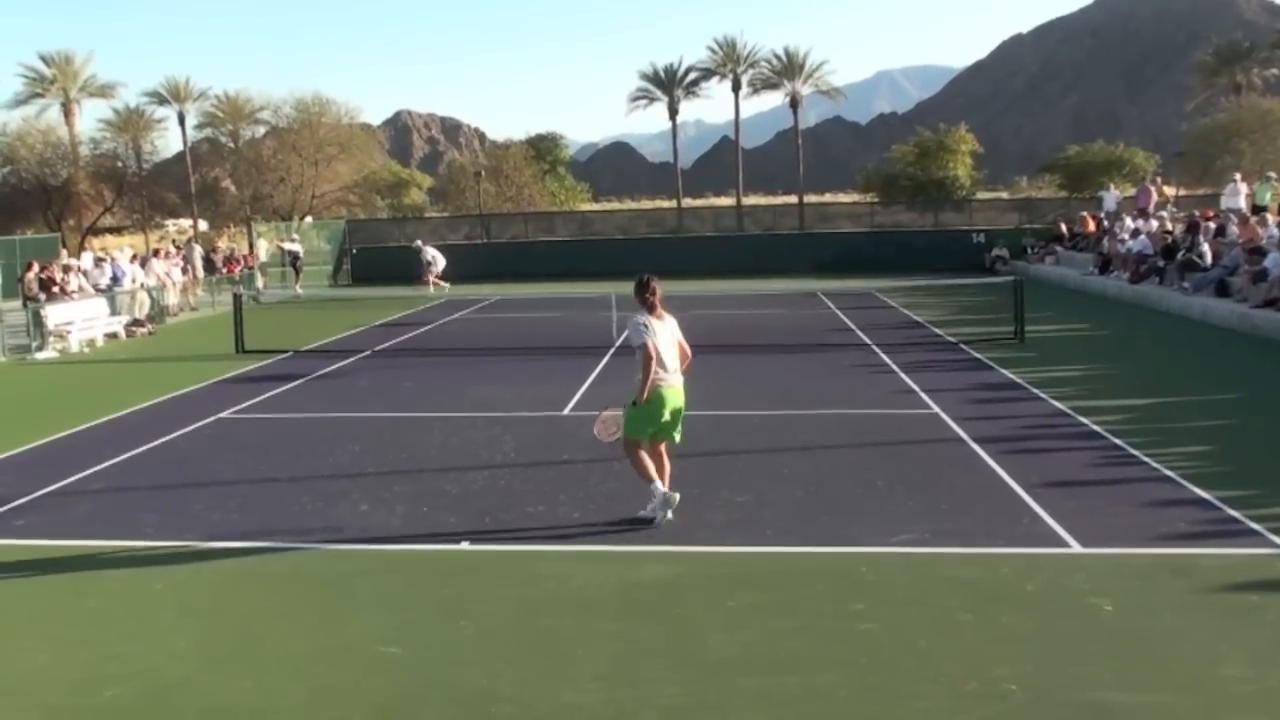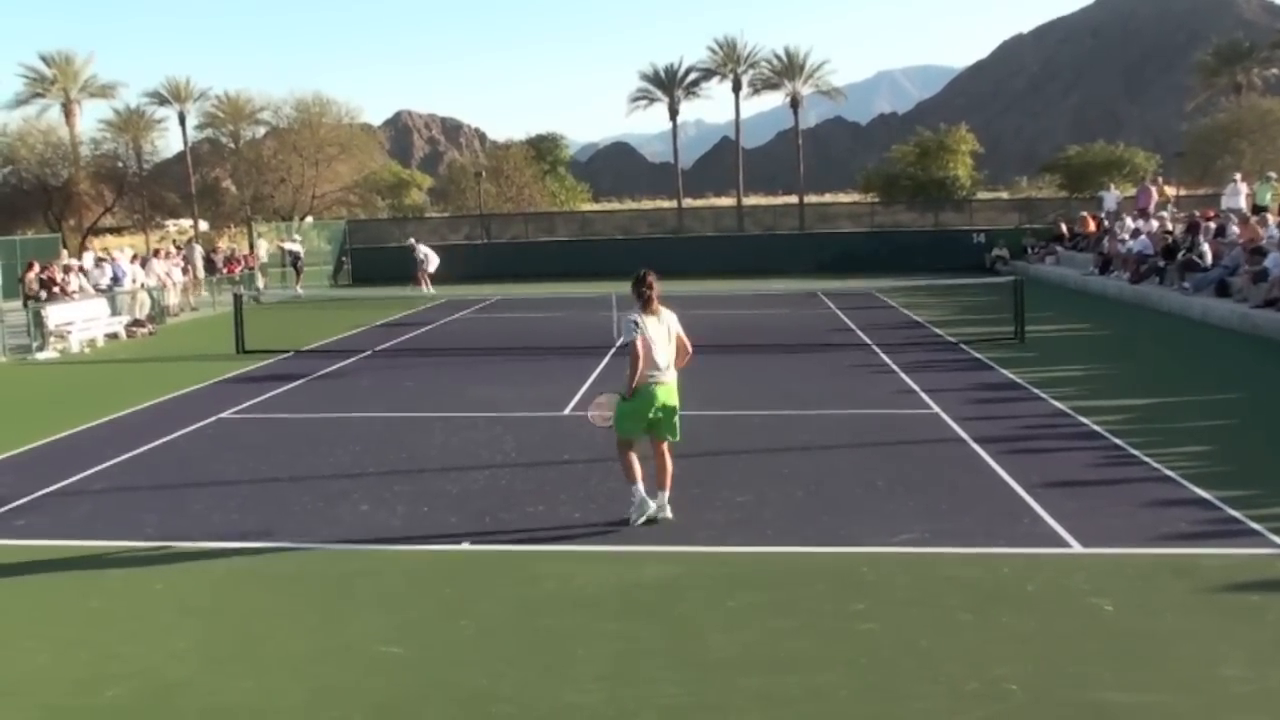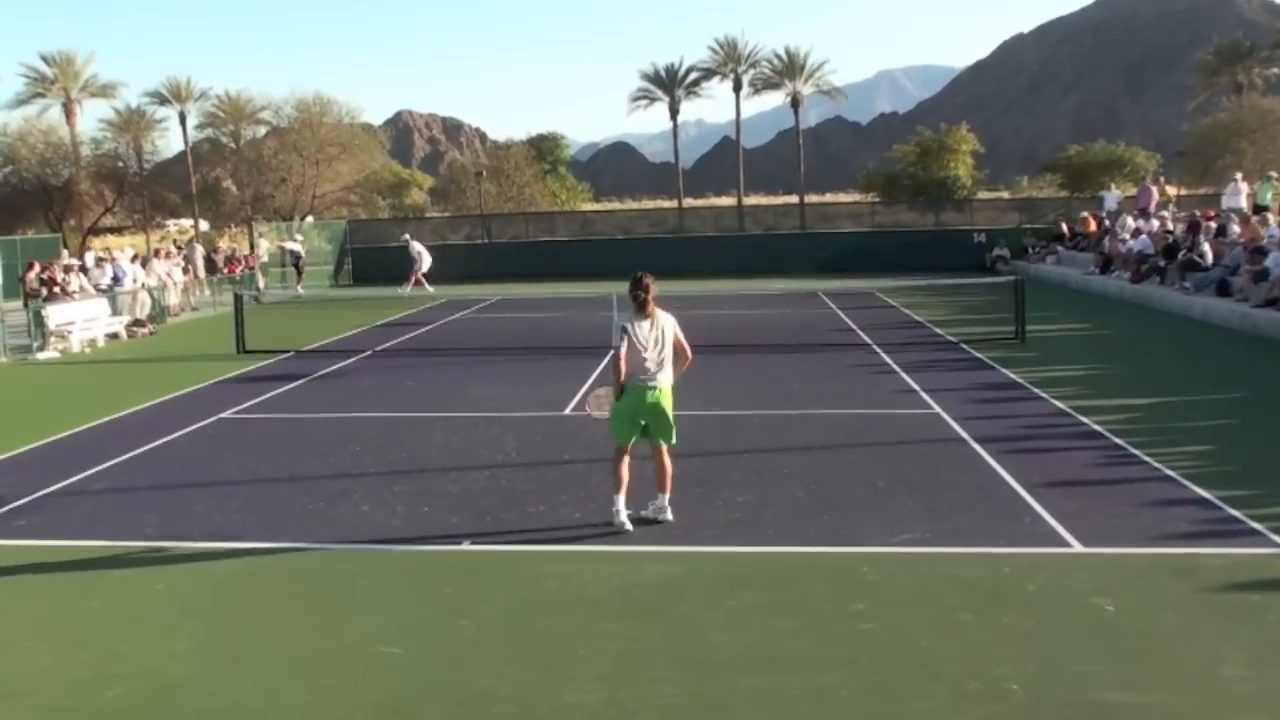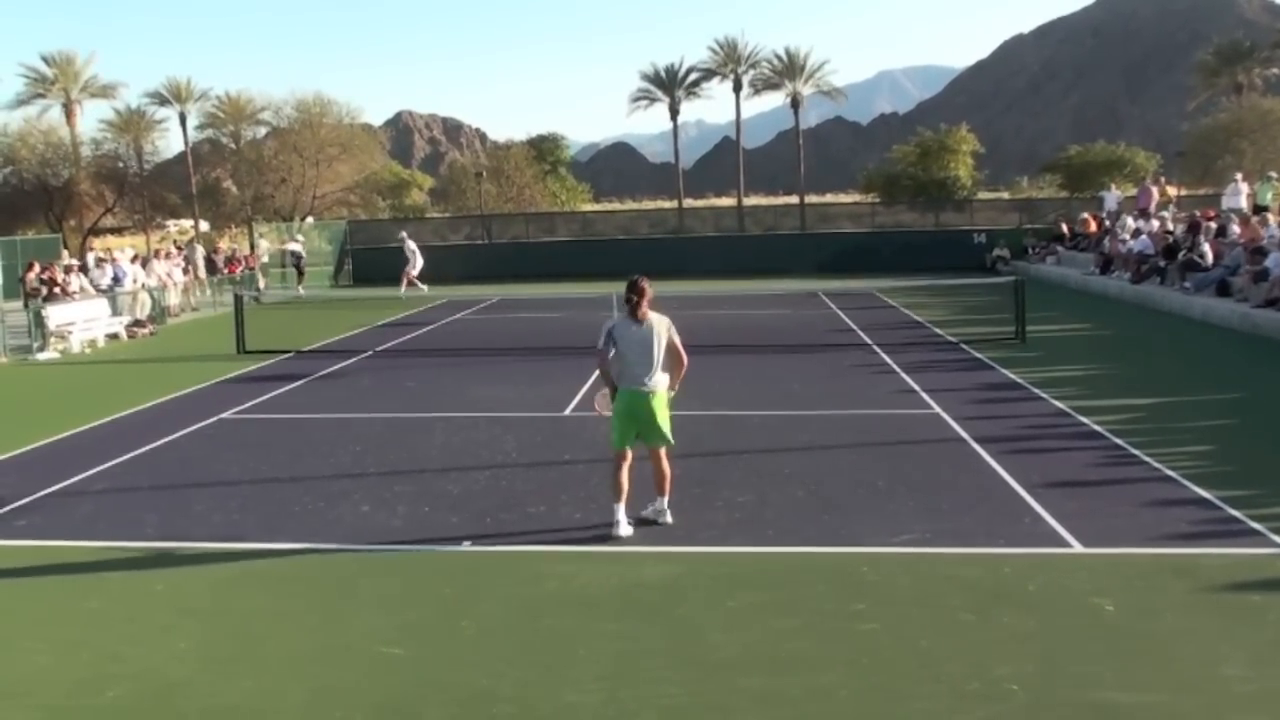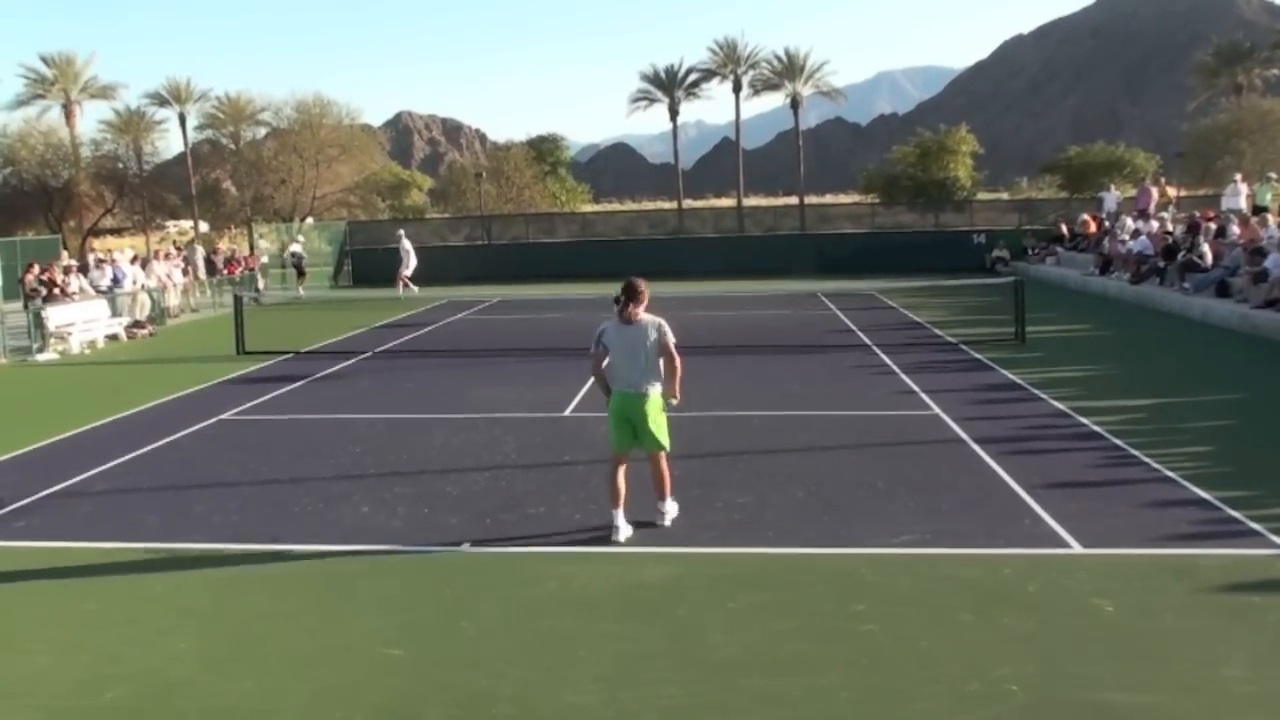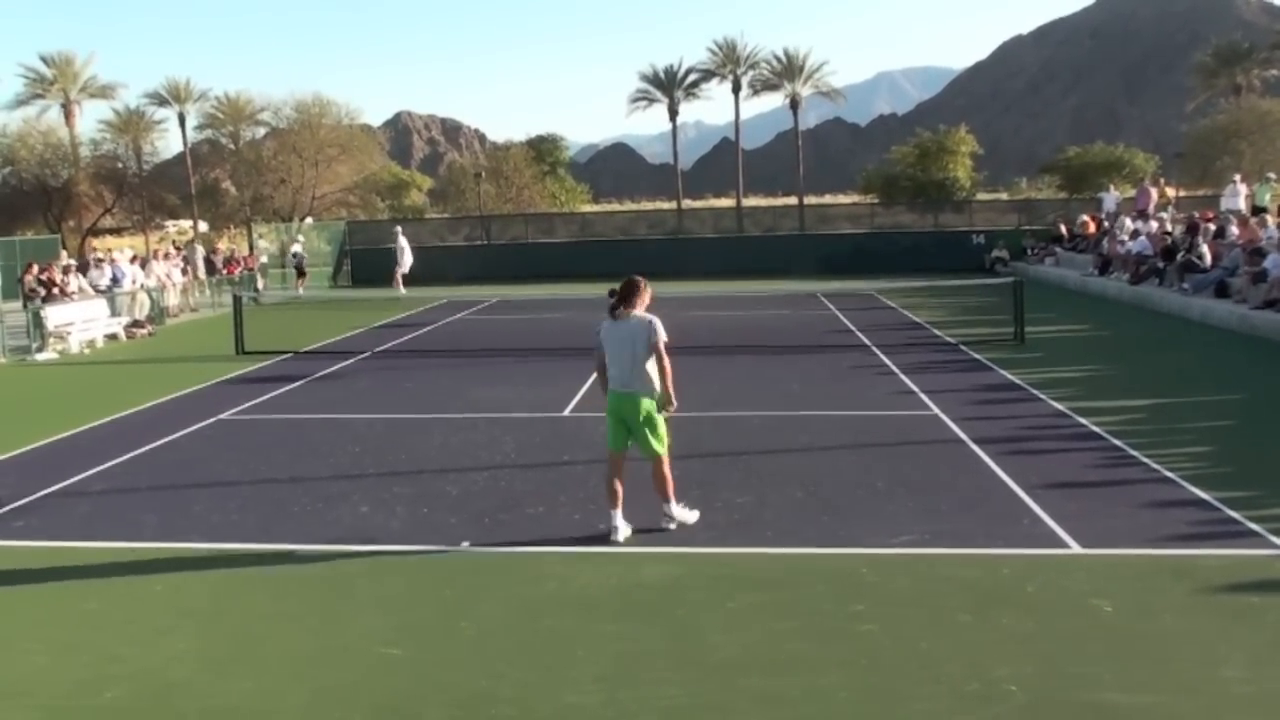
dt=0.1s
person 1, frame 1
left shoulder: (638, 323)
right shoulder: (670, 320)
left elbow: (650, 358)
right elbow: (687, 355)
left wrist: (641, 394)
left hip: (656, 393)
right hip: (676, 391)
left knee: (632, 445)
right knee: (658, 448)
left ankle: (662, 494)
right ankle: (661, 503)
person 1, frame 2
left shoulder: (634, 320)
right shoulder: (670, 317)
left elbow: (636, 356)
right elbow: (686, 351)
left wrist: (630, 388)
left hip: (644, 390)
right hip: (669, 390)
left knee: (625, 445)
right knee: (661, 449)
left ankle: (641, 499)
right ankle: (662, 504)
person 1, frame 3
left shoulder: (626, 325)
right shoulder: (668, 319)
left elbow: (619, 360)
right elbow: (686, 355)
left wrist: (618, 388)
left hip: (634, 394)
right hip: (662, 393)
left knee: (622, 452)
right knee: (661, 451)
left ankle: (620, 510)
right ankle: (662, 505)
person 1, frame 4
left shoulder: (614, 327)
right shoulder: (663, 323)
left elbow: (603, 365)
right elbow: (682, 360)
left wrist: (614, 390)
right wrist: (672, 385)
left hip: (626, 398)
right hip: (655, 397)
left knee: (621, 458)
right knee: (659, 454)
left ankle: (620, 520)
right ankle: (661, 507)
person 1, frame 5
left shoulder: (606, 329)
right shoulder: (658, 324)
left elbow: (596, 368)
right elbow: (674, 363)
left wrist: (609, 394)
right wrist: (673, 390)
left hip: (621, 400)
right hip: (650, 400)
left knee: (619, 462)
right knee: (658, 458)
left ankle: (619, 525)
right ankle: (664, 510)
person 1, frame 6
left shoulder: (605, 326)
right shoulder: (650, 322)
left elbow: (601, 368)
right elbow: (662, 361)
right wrist: (669, 394)
left hip: (615, 399)
right hip: (642, 399)
left knee: (616, 463)
right knee: (659, 458)
left ankle: (617, 525)
right ankle: (672, 512)
